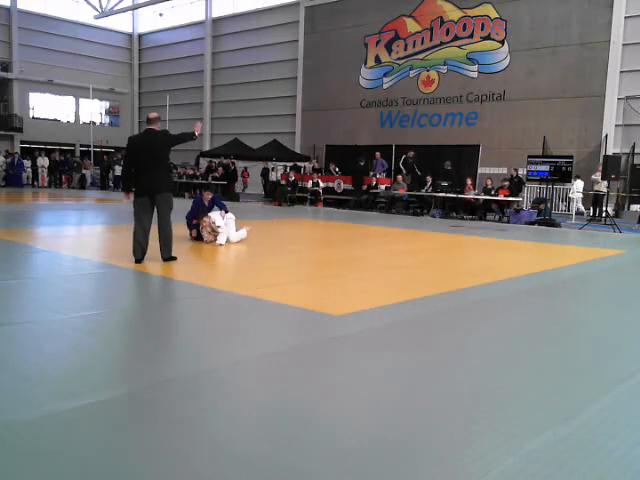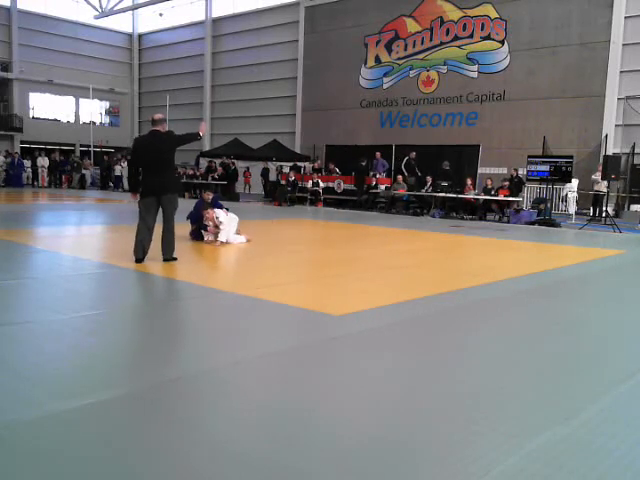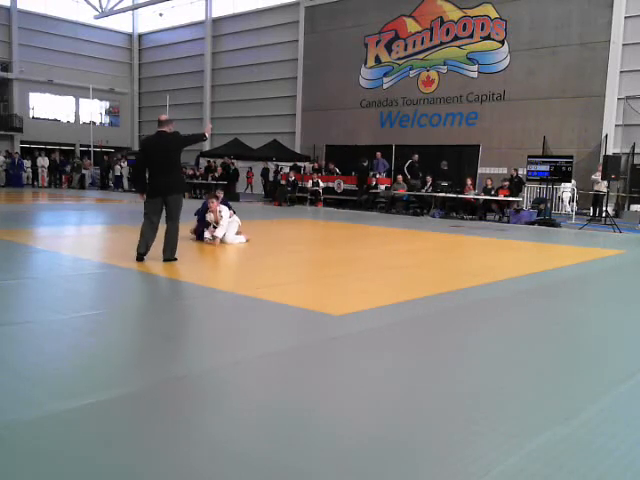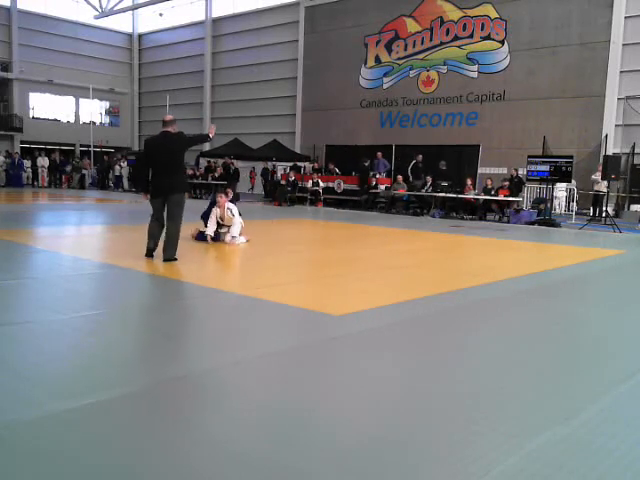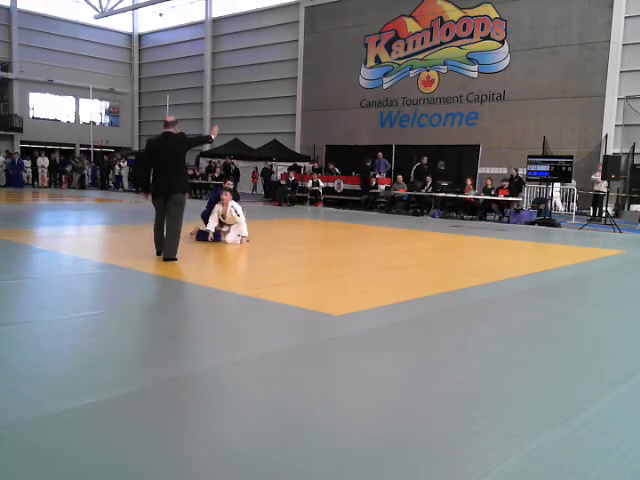
dt=0.2s
person 1, frame 1
left shoulder: (134, 140)
right shoulder: (164, 137)
left elbow: (127, 166)
right elbow: (180, 137)
left wrist: (127, 188)
right wrist: (195, 133)
left hip: (142, 187)
right hip: (162, 186)
left knee: (141, 222)
right knee: (164, 220)
left ankle: (138, 255)
right ankle: (167, 254)
person 1, frame 2
left shoulder: (139, 141)
right shoulder: (169, 138)
left elbow: (133, 167)
right elbow: (186, 138)
left wrist: (134, 188)
right wrist: (200, 133)
left hip: (148, 187)
right hip: (168, 187)
left knee: (145, 221)
right knee: (169, 221)
left ankle: (139, 254)
right ankle: (167, 254)
person 1, frame 3
left shoulder: (146, 142)
right shoulder: (175, 139)
left elbow: (140, 168)
right elbow: (192, 138)
left wrist: (141, 189)
right wrist: (205, 134)
left hip: (154, 188)
right hip: (174, 187)
left knee: (150, 220)
right knee: (172, 221)
left ankle: (141, 251)
right ankle: (169, 255)
person 1, frame 4
left shoulder: (150, 142)
right shoulder: (179, 139)
left elbow: (145, 167)
right elbow: (195, 139)
left wrist: (145, 188)
right wrist: (209, 135)
left hip: (157, 187)
right hip: (176, 187)
left knee: (156, 218)
right knee: (173, 221)
left ankle: (150, 249)
right ankle: (169, 254)
person 1, frame 5
left shoulder: (152, 143)
right shoulder: (181, 140)
left elbow: (146, 168)
right elbow: (197, 140)
left wrist: (146, 188)
right wrist: (211, 136)
left hip: (158, 187)
right hip: (177, 187)
left knee: (160, 219)
right knee: (174, 220)
left ankle: (160, 249)
right ankle: (169, 253)
